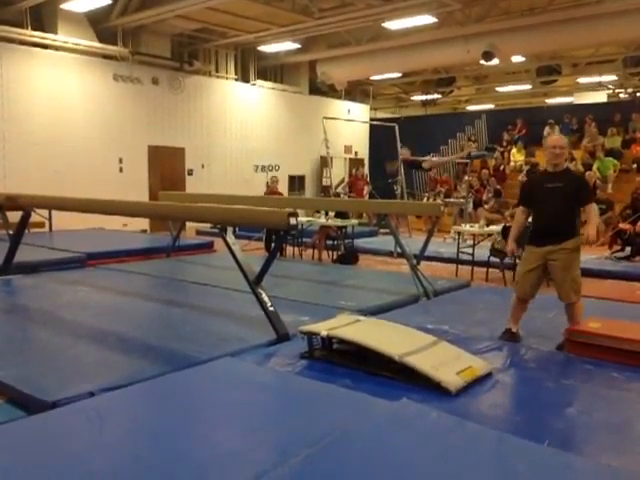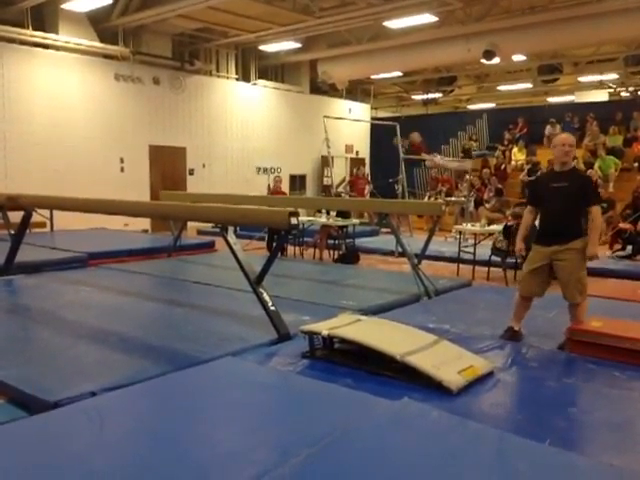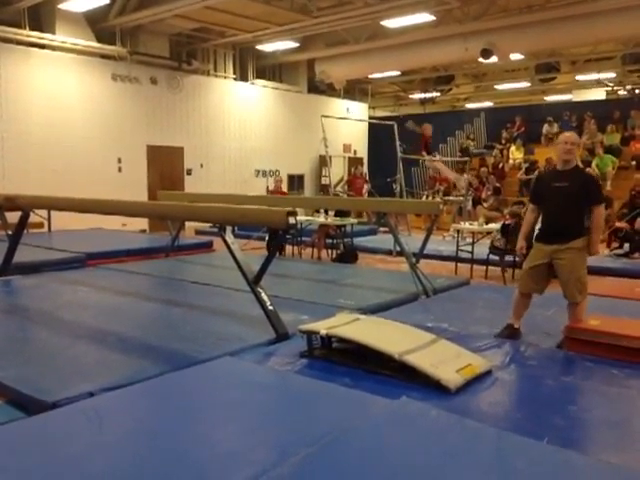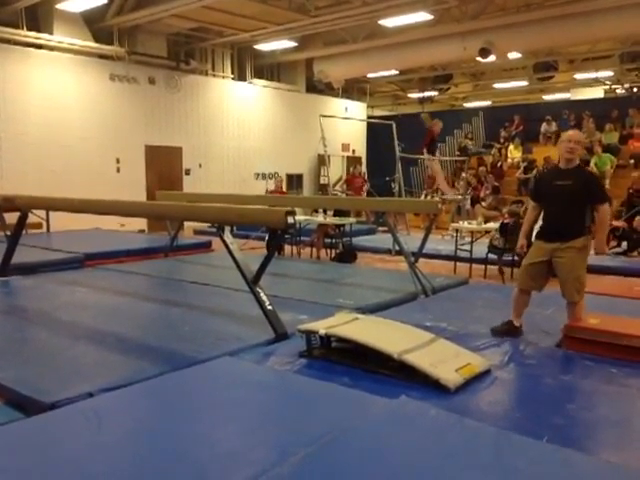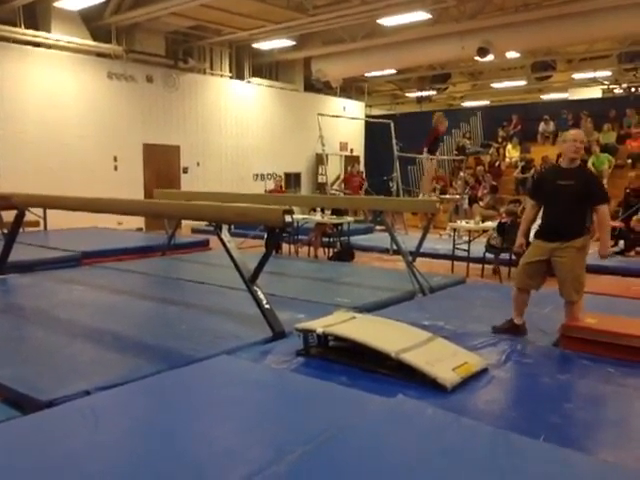
dt=0.1s
person 1, frame 1
left shoulder: (576, 180)
right shoulder: (533, 181)
left elbow: (590, 207)
right elbow: (523, 212)
left wrist: (592, 228)
right wrist: (512, 239)
left hip: (565, 245)
right hip: (535, 245)
left knee: (571, 293)
right knee: (522, 289)
right ankle: (512, 328)
person 1, frame 2
left shoulder: (583, 180)
right shoulder: (540, 181)
left elbow: (594, 212)
right elbow: (530, 212)
left wrist: (592, 244)
right wrist: (520, 239)
left hip: (571, 246)
right hip: (541, 244)
left knee: (575, 294)
right knee: (526, 288)
right ankle: (514, 327)
person 1, frame 3
left shoulder: (586, 179)
right shoulder: (543, 179)
left elbow: (598, 211)
right elbow: (533, 210)
left wrist: (595, 242)
right wrist: (522, 237)
left hip: (572, 245)
right hip: (543, 243)
left knee: (575, 293)
right knee: (525, 285)
right ankle: (513, 325)
person 1, frame 4
left shoulder: (588, 178)
right shoulder: (545, 177)
left elbow: (602, 210)
right elbow: (534, 208)
left wrist: (600, 240)
right wrist: (523, 236)
left hip: (573, 244)
right hip: (544, 240)
left knee: (573, 292)
right knee: (524, 281)
right ankle: (514, 323)
person 1, frame 5
left shoulder: (589, 179)
right shoulder: (545, 176)
left elbow: (602, 211)
right elbow: (533, 206)
left wrist: (604, 242)
right wrist: (521, 234)
left hip: (573, 243)
right hip: (543, 240)
left knee: (572, 291)
right knee: (522, 280)
right ankle: (517, 322)
